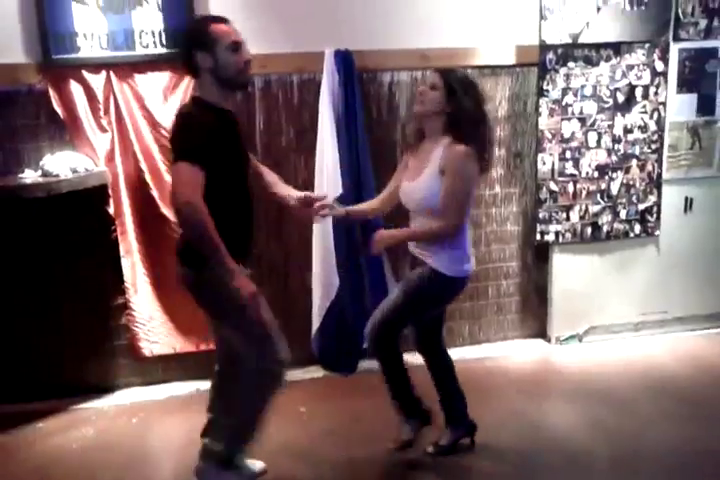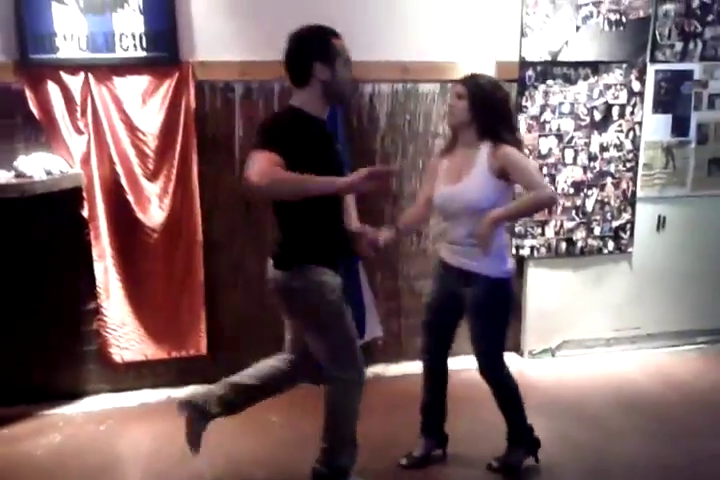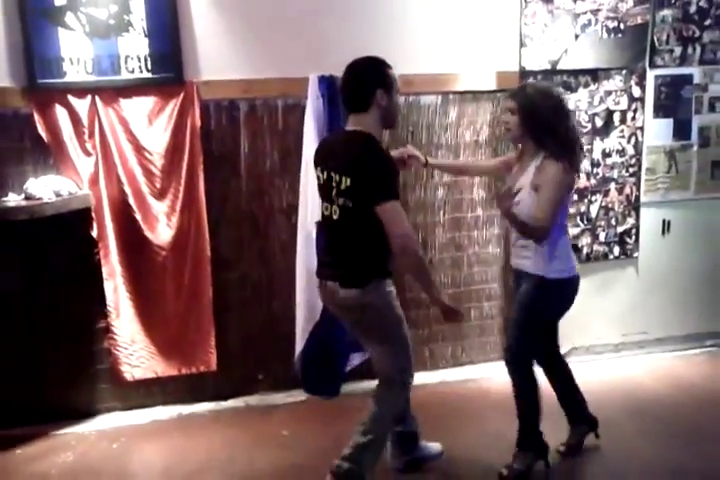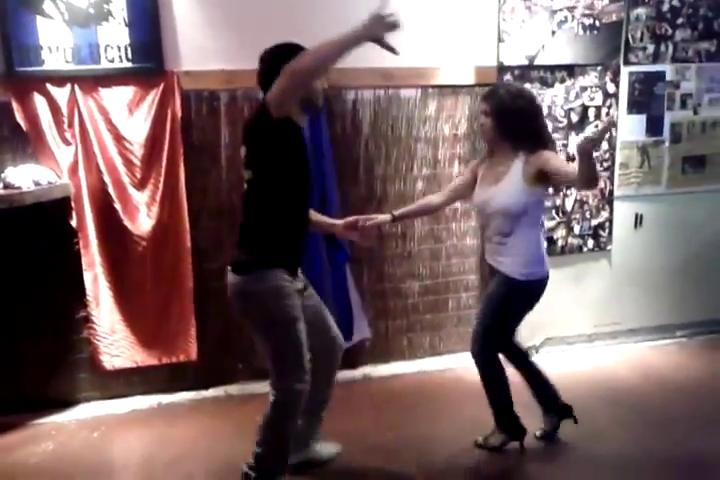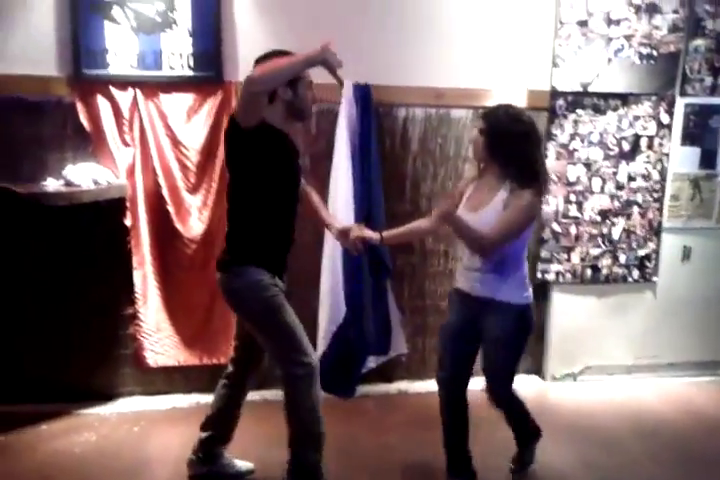
dt=0.5s
person 1, frame 1
left shoulder: (220, 117)
right shoulder: (196, 122)
left elbow: (246, 165)
right elbow: (185, 200)
left wrist: (286, 193)
right wrist: (233, 272)
left hip: (223, 264)
right hip: (216, 269)
left knee: (236, 359)
right knee: (267, 361)
person 1, frame 2
left shoulder: (319, 128)
right shoulder: (285, 127)
left elbow: (337, 188)
right elbow: (260, 178)
left wrist: (353, 224)
right wrist: (345, 183)
left hip: (309, 269)
right hip: (306, 273)
left knee: (301, 362)
right knee: (347, 374)
left ankle: (208, 403)
person 1, frame 3
left shoulder: (329, 146)
right shoulder: (372, 156)
right elbow: (402, 240)
right wrist: (435, 294)
left hip: (331, 280)
right hip: (362, 286)
left knee: (391, 366)
right knee: (397, 375)
left ankle: (405, 444)
person 1, frame 4
left shoulder: (281, 134)
right shoulder: (267, 124)
right elbow: (298, 71)
left wrist: (332, 225)
right wrist: (362, 32)
left hip: (282, 274)
right hip: (263, 278)
left knee: (329, 347)
right knee: (293, 382)
person 1, frame 5
left shoulder: (285, 144)
right shoulder: (247, 133)
left elbow: (300, 187)
right elbow: (254, 82)
left wrist: (332, 222)
right wrist: (315, 56)
left hip: (261, 272)
right hip: (248, 273)
left knee: (245, 365)
right knee: (301, 366)
person 2, frame 1
left shoulder: (458, 154)
right shoulder: (414, 153)
left elbow: (452, 224)
right elbow: (383, 203)
left wrist: (398, 235)
right wrist: (343, 210)
left hip: (445, 269)
right hip: (424, 263)
left knee: (378, 333)
right knee: (430, 345)
left ankle: (414, 414)
right ankle: (460, 425)
person 2, frame 2
left shoulder: (500, 155)
right shoulder: (441, 161)
left elbow: (547, 195)
right elbow: (419, 212)
left wrist: (497, 215)
right wrist: (391, 231)
left hip: (488, 278)
right hip: (449, 272)
left knee: (490, 365)
right knee: (432, 356)
left ankle: (522, 441)
right ankle: (432, 439)
person 2, frame 3
left shoulder: (554, 167)
right shoulder: (518, 162)
left elbow: (539, 231)
right elbow: (476, 167)
left wrist: (508, 211)
right wrist: (427, 161)
left hip: (550, 278)
right hip: (529, 274)
left knee: (517, 357)
right knee: (544, 353)
left ankle: (530, 446)
right ankle: (581, 420)
person 2, frame 4
left shoulder: (537, 161)
right shoulder: (483, 166)
left elbow: (583, 180)
right elbow: (442, 197)
left wrist: (586, 154)
right wrist: (393, 216)
left hip: (522, 275)
right hip: (500, 270)
left knee: (484, 346)
right knee: (503, 345)
left ankle: (508, 426)
right ankle: (554, 406)
person 2, frame 5
left shoulder: (526, 196)
right shoulder: (472, 184)
left elbow: (487, 246)
right elbow: (432, 224)
left wrist: (450, 218)
right wrist: (380, 236)
left hip: (505, 305)
right hip: (464, 297)
left knee: (498, 390)
right knee: (450, 386)
left ankle: (526, 434)
